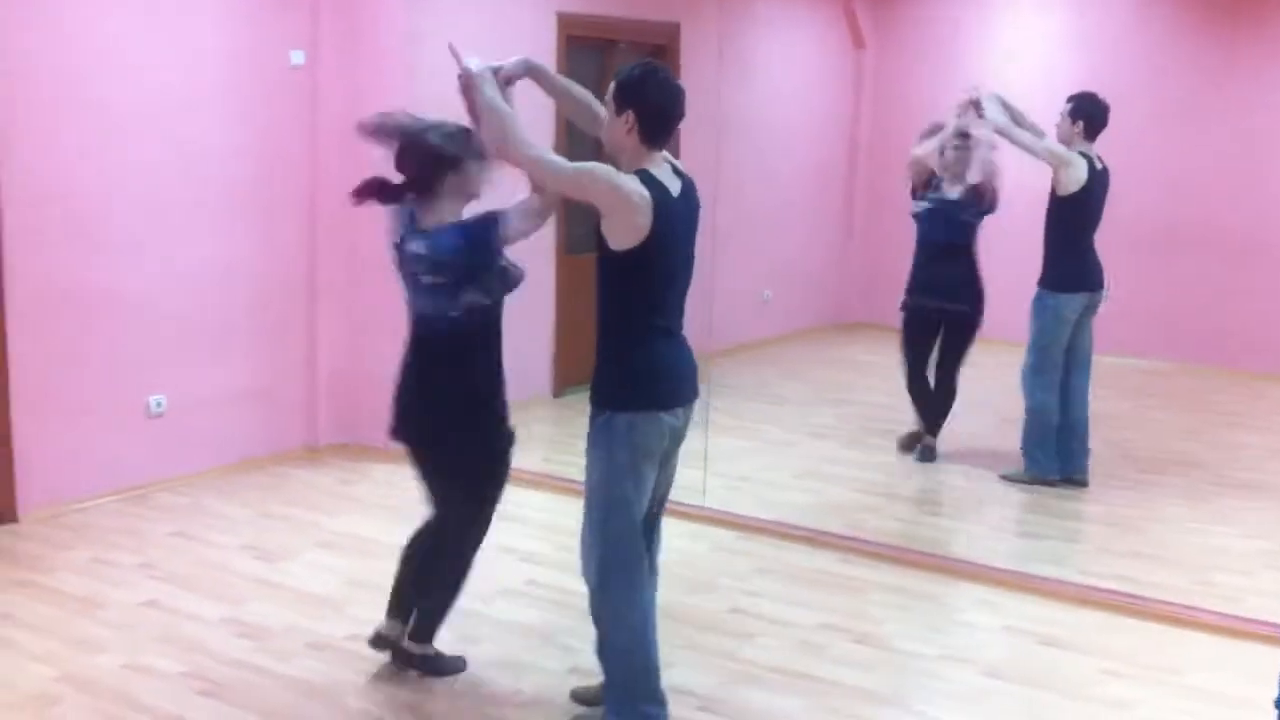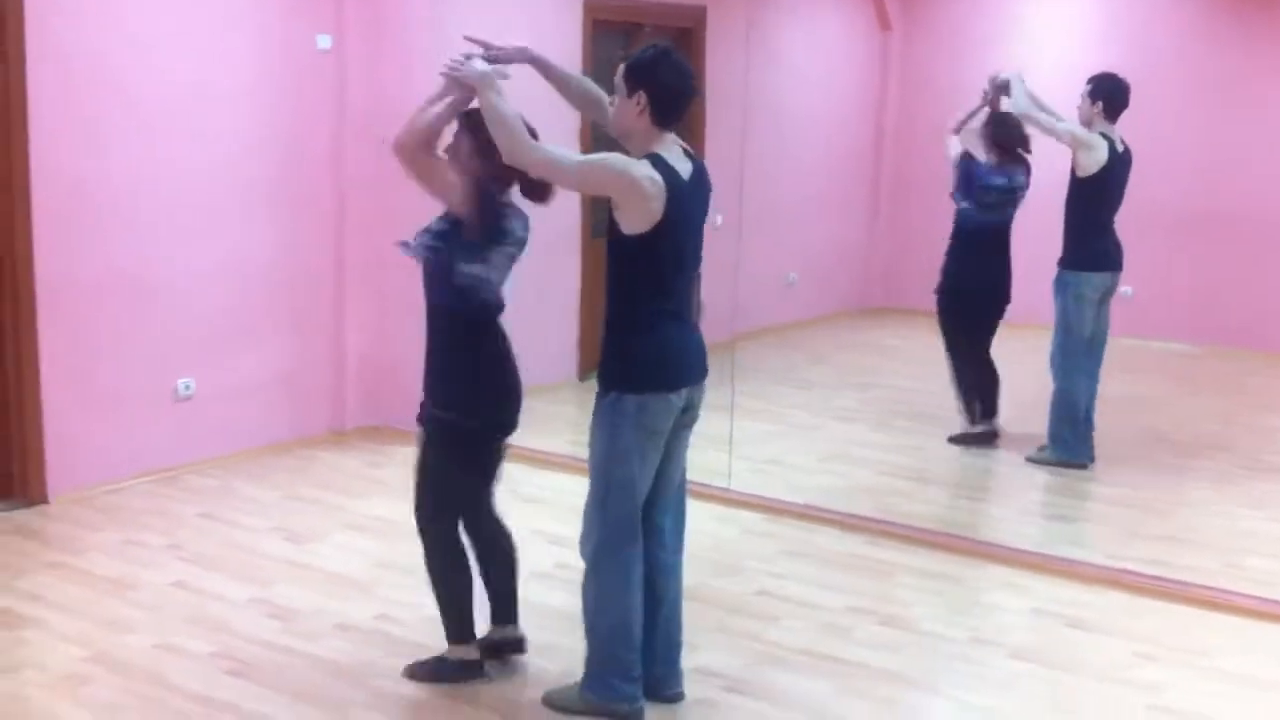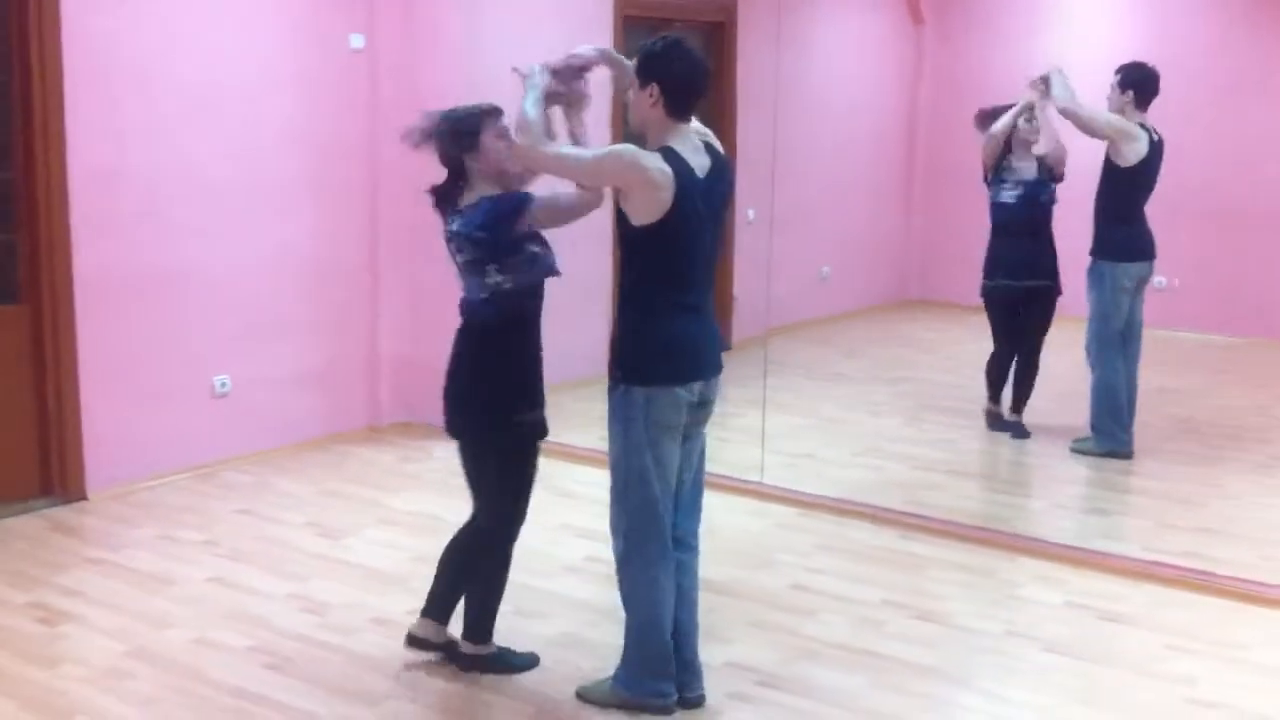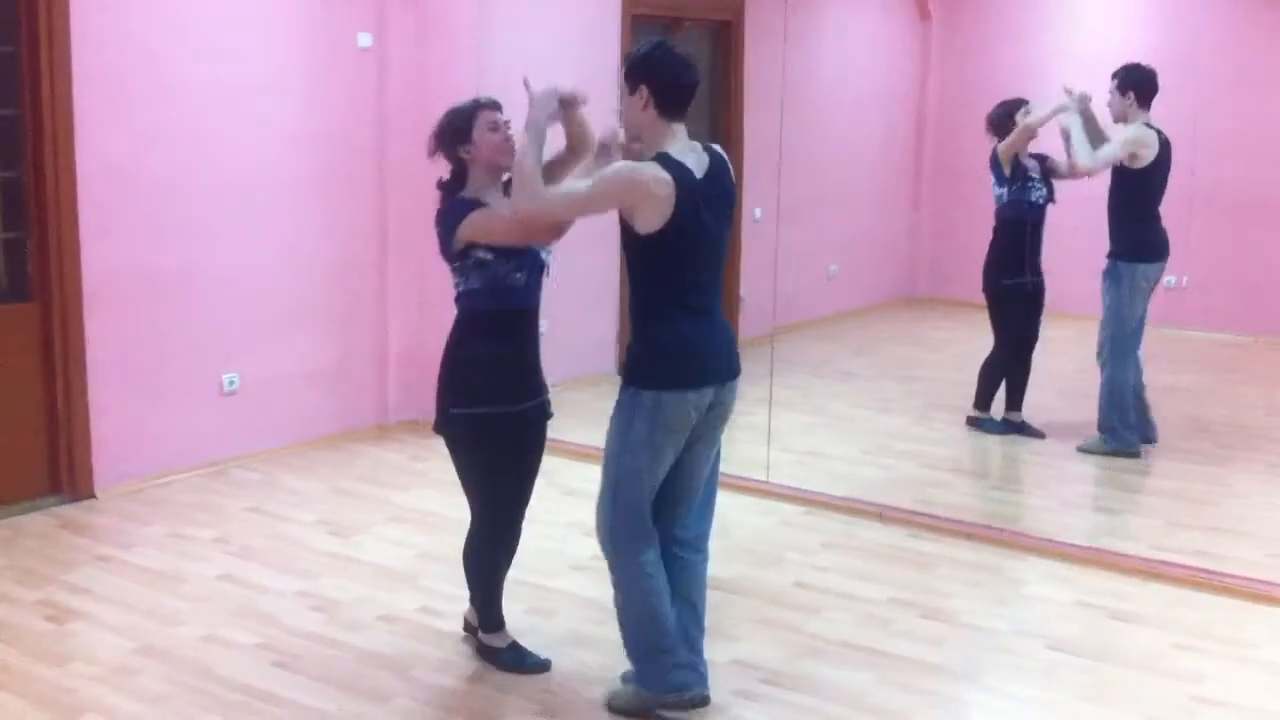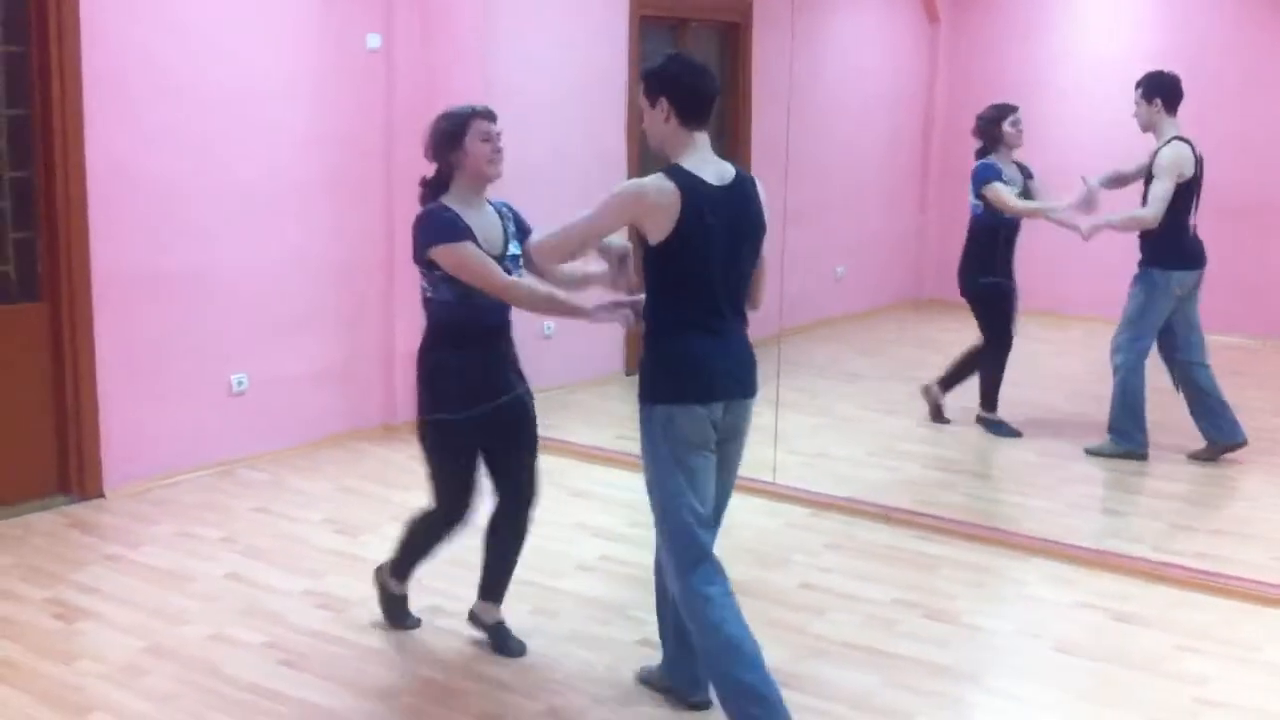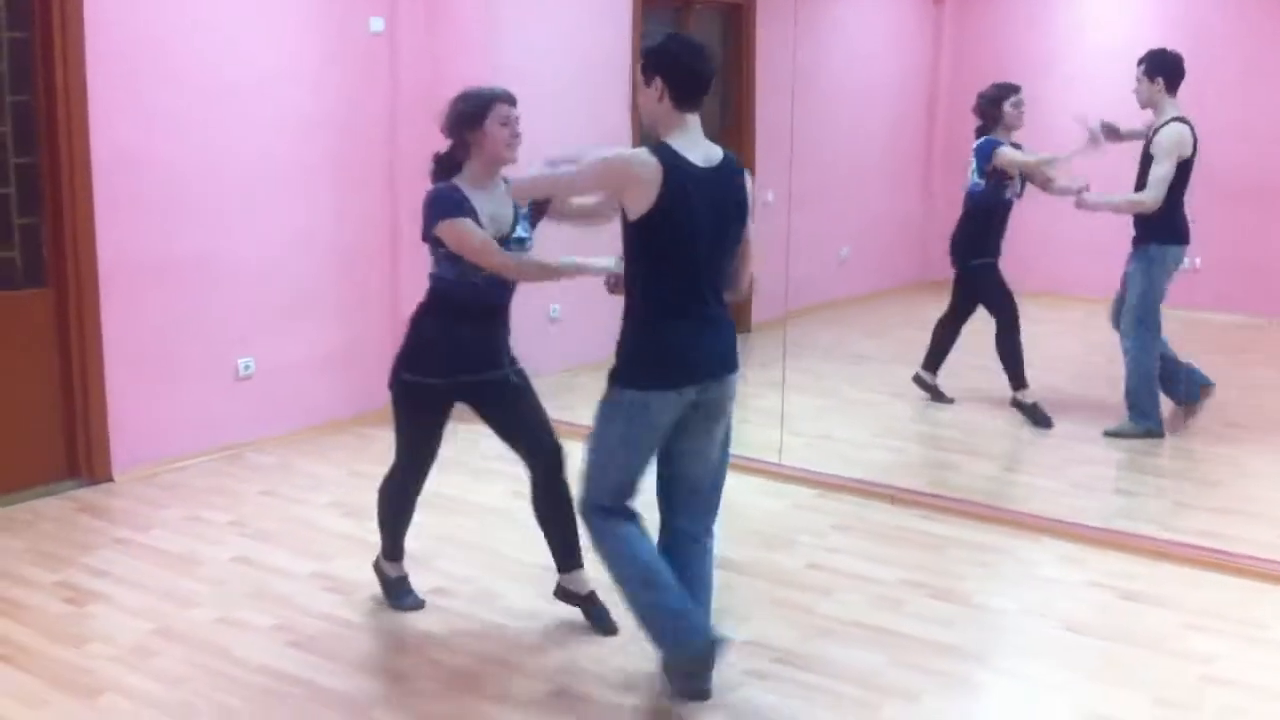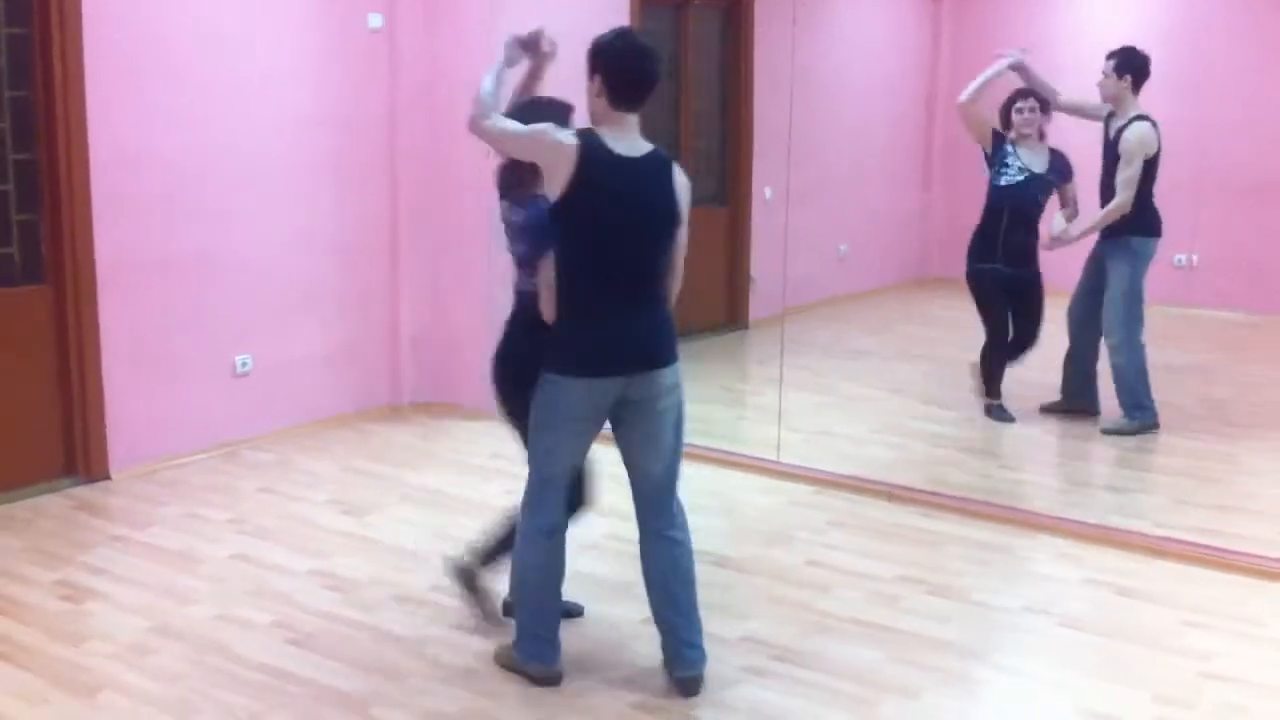
dt=0.3s
person 1, frame 1
left shoulder: (621, 192)
right shoulder: (678, 182)
left elbow: (514, 149)
right elbow: (604, 127)
left wrist: (481, 81)
right wrist: (538, 73)
left hip: (632, 397)
right hip: (674, 387)
left knee: (613, 556)
right knee: (632, 543)
person 1, frame 2
left shoulder: (632, 177)
right shoulder: (687, 163)
left elbow: (521, 152)
right elbow: (603, 112)
left wrist: (485, 84)
right wrist: (531, 59)
left hip: (639, 378)
right hip: (683, 371)
left knee: (611, 537)
right knee: (659, 529)
person 1, frame 3
left shoulder: (640, 168)
right shoulder: (712, 152)
left elbow: (532, 151)
right elbow: (678, 115)
left wrist: (537, 89)
right wrist: (606, 61)
left hip: (651, 374)
right hip: (700, 366)
left knee: (642, 532)
right knee: (677, 527)
person 1, frame 4
left shoulder: (639, 180)
right shoulder: (719, 165)
left elbow: (531, 205)
left wrist: (536, 123)
right wrist: (639, 145)
left hip: (663, 377)
right hip: (717, 370)
left knee: (626, 527)
right knee: (684, 528)
person 1, frame 5
left shoulder: (650, 195)
right shoulder: (751, 191)
left elbow: (543, 252)
left wrist: (601, 248)
left hip: (678, 393)
right hip: (737, 384)
left knee: (691, 559)
right knee: (686, 535)
person 1, frame 6
left shoulder: (633, 168)
right shoulder: (737, 176)
left elbow: (533, 186)
left wrist: (567, 170)
left hip: (652, 373)
right hip: (717, 368)
left knee: (604, 507)
right knee: (692, 522)
left ankle: (685, 635)
right ankle: (685, 657)
person 1, frame 7
left shoulder: (562, 151)
right shoulder: (673, 178)
left elbow: (484, 121)
right elbow: (669, 287)
left wrist: (505, 64)
left hip: (577, 366)
right hip: (653, 362)
left knee: (544, 508)
right knee: (662, 511)
left ankle: (536, 651)
right ankle: (685, 658)
person 2, frame 1
left shoulder: (413, 225)
right shoulder: (475, 234)
right elbow: (544, 202)
left hip: (422, 404)
right hip: (474, 411)
left knee: (451, 519)
right knee: (466, 525)
left ankle: (399, 626)
right ankle: (411, 635)
person 2, frame 2
left shoulder: (477, 210)
right shoulder: (508, 215)
left elbow: (409, 144)
left wrist: (459, 91)
right wrist: (467, 92)
left hip: (469, 397)
right hip: (462, 389)
left knee: (437, 518)
right knee: (475, 513)
left ankle: (464, 649)
right ankle: (503, 630)
person 2, frame 3
left shoulder: (477, 208)
right shoulder: (500, 211)
left elbow: (534, 164)
right elbow: (589, 196)
left wrist: (554, 104)
right wrist: (573, 119)
left hip: (479, 384)
right hip: (501, 388)
left knee: (491, 514)
right knee: (503, 518)
left ankle: (431, 624)
right ankle: (475, 643)
person 2, frame 4
left shoulder: (514, 195)
right shoulder: (460, 213)
left elbow: (577, 151)
right elbow: (543, 230)
left wrist: (570, 114)
left hip: (523, 378)
right hip: (475, 382)
left knee: (510, 510)
right knee: (493, 513)
left ankle: (480, 613)
right ankle: (492, 633)
person 2, frame 5
left shoulder: (507, 216)
right shoulder: (435, 225)
left elbow: (552, 271)
right elbow: (506, 289)
left wrist: (607, 272)
right wrist: (589, 312)
left hip: (502, 376)
right hip: (449, 382)
left knee: (520, 496)
right knee: (454, 506)
left ankle: (489, 608)
right ankle: (393, 577)
person 2, frame 6
left shoulder: (522, 195)
right shoulder: (444, 202)
left elbow: (589, 213)
right elbow: (506, 264)
right wrist: (590, 268)
left hip: (492, 355)
right hip: (433, 356)
left knee: (547, 459)
right knee: (412, 468)
left ankle: (573, 579)
right ankle: (390, 565)
person 2, frame 7
left shoulder: (520, 196)
right shoulder: (552, 217)
left wrist: (536, 69)
left hip: (523, 359)
right hip: (541, 366)
right knee: (566, 490)
right ankle: (478, 563)
person 3, frame 1
left shoulder: (1067, 160)
right shoulder: (1097, 167)
left elbow: (1003, 127)
right elbow: (1038, 137)
left wrist: (986, 102)
right wrist: (1006, 105)
left hip: (1062, 285)
right hip: (1087, 283)
left knee: (1040, 377)
right knee: (1073, 379)
left ankle: (1040, 465)
right ankle: (1072, 464)
person 3, frame 2
left shoulder: (1087, 142)
right shoulder: (1120, 149)
left elbow: (1026, 112)
right elbow: (1061, 124)
left wrist: (1015, 84)
right wrist: (1027, 92)
left hip: (1082, 266)
right hip: (1105, 263)
left knee: (1069, 358)
right knee: (1086, 359)
left ankle: (1068, 448)
right ankle: (1076, 441)
person 3, frame 3
left shoulder: (1124, 130)
right shoulder: (1148, 137)
left elbow: (1066, 107)
right elbow: (1084, 119)
left wrist: (1058, 78)
right wrist: (1058, 87)
left hip: (1117, 256)
right hip: (1135, 253)
left knee: (1104, 348)
right knee: (1122, 349)
left ankle: (1111, 437)
right ankle: (1114, 432)
person 3, frame 4
left shoulder: (1137, 136)
right shoulder: (1152, 138)
left elbow: (1086, 164)
right elbow: (1104, 151)
left wrist: (1075, 121)
right wrist: (1085, 112)
left hip: (1133, 257)
right hip: (1143, 254)
left knee: (1115, 348)
right knee: (1123, 347)
left ankle: (1119, 437)
right ankle: (1137, 426)
person 3, frame 5
left shoulder: (1173, 153)
right shoulder: (1170, 150)
left elbow: (1150, 217)
right elbow: (1131, 175)
left wrist: (1101, 223)
right wrist: (1100, 183)
left hip: (1166, 267)
right hip: (1180, 264)
left knee: (1128, 349)
right knee: (1186, 354)
left ankle: (1127, 439)
right ankle: (1224, 434)
person 3, frame 6
left shoulder: (1173, 133)
right shoulder: (1163, 126)
left elbow: (1150, 200)
right elbow: (1121, 135)
left wrist: (1097, 202)
right wrist: (1102, 128)
left hip: (1160, 243)
right hip: (1157, 241)
left knee: (1137, 330)
right knee: (1135, 323)
left ankle: (1144, 419)
right ankle: (1189, 386)
person 3, frame 7
left shoulder: (1138, 132)
right shoulder: (1110, 115)
left elbow: (1124, 201)
right elbow: (1059, 103)
left wrist: (1078, 231)
right wrist: (1024, 71)
left hip: (1135, 237)
right hip: (1113, 234)
left knee: (1121, 325)
right knee: (1083, 315)
left ankle: (1139, 414)
right ankle: (1080, 396)
person 4, frame 1
left shoulder: (977, 193)
right shoulder: (924, 184)
left elbow: (989, 178)
right elbow: (918, 155)
left wrist: (975, 127)
right wrist: (955, 124)
left hip: (964, 294)
right hip: (926, 291)
left knee: (946, 370)
right knee: (915, 365)
left ankle: (928, 435)
right ankle: (925, 431)
person 4, frame 2
left shoulder: (968, 166)
right shoulder: (1018, 172)
left elbow: (958, 136)
left wrist: (986, 105)
right wrist: (996, 106)
left hip: (959, 273)
right hip: (994, 275)
left knee: (959, 349)
right knee: (977, 350)
left ankle: (978, 424)
right ankle: (984, 423)
person 4, frame 3
left shoulder: (1047, 167)
right shoulder: (994, 164)
left elbow: (1058, 152)
right elbow: (992, 133)
left wrist: (1042, 108)
right wrist: (1027, 102)
left hip: (1043, 272)
right hip: (1001, 269)
left knee: (1030, 349)
right knee: (1005, 348)
left ankle: (1014, 414)
right ankle: (995, 407)
person 4, frame 4
left shoulder: (1039, 163)
right shoulder: (1003, 158)
left elbow: (1076, 168)
right elbow: (1028, 127)
right wrist: (1062, 106)
left hip: (1030, 268)
right hip: (1004, 268)
left knee: (1026, 345)
right knee: (1008, 345)
left ankle: (1013, 415)
right ankle: (979, 413)
person 4, frame 5
left shoulder: (1022, 171)
right shoulder: (985, 171)
left elbow: (1039, 207)
right elbow: (1014, 207)
left wrist: (1072, 219)
right wrist: (1068, 205)
left hip: (1000, 269)
right hip: (980, 270)
left knee: (997, 339)
right knee: (1000, 339)
left ankle: (939, 387)
right ankle: (988, 412)
person 4, frame 6
left shoulder: (1014, 151)
right shoulder: (987, 147)
left elbow: (1046, 183)
right elbow: (1029, 165)
left wrist: (1075, 189)
right wrist: (1079, 148)
left hip: (984, 248)
right hip: (972, 248)
left knee: (959, 311)
right knee: (1007, 315)
left ankle: (927, 373)
right ankle: (1022, 394)
person 4, frame 7
left shoulder: (1057, 161)
right shoulder: (997, 146)
left elbow: (1070, 204)
right elbow: (965, 103)
left wrist: (1066, 220)
right wrist: (1001, 66)
left hip: (1025, 257)
right hip: (988, 255)
left knee: (1027, 332)
right knee: (999, 331)
left ankle: (986, 367)
right ankle: (992, 398)
